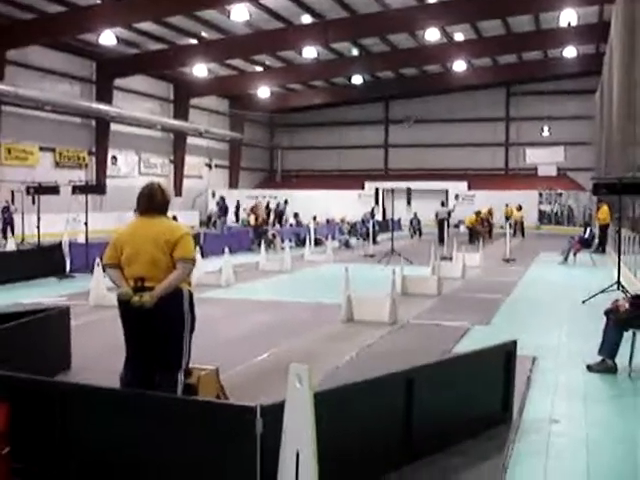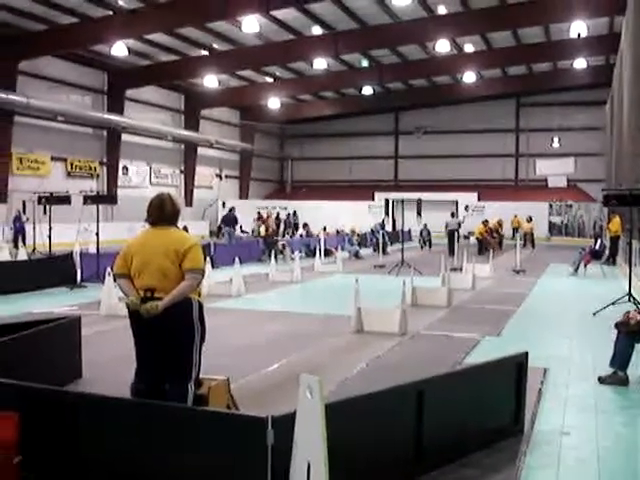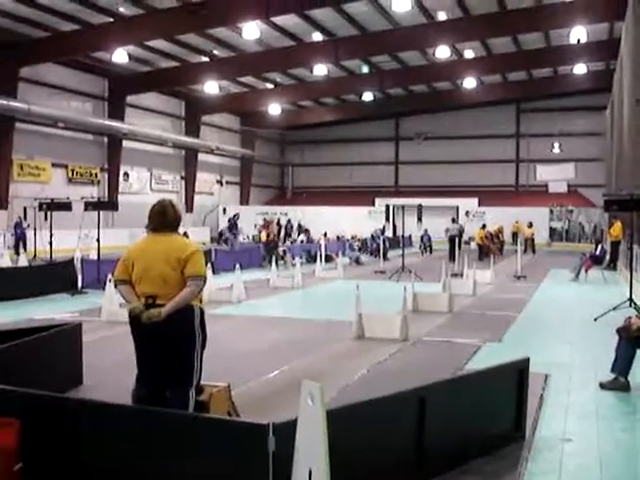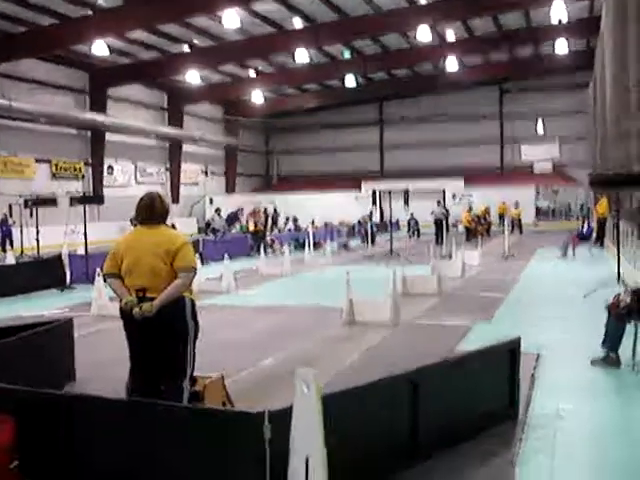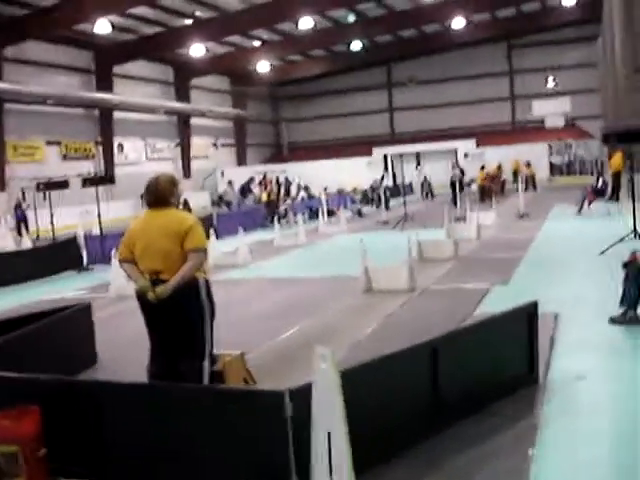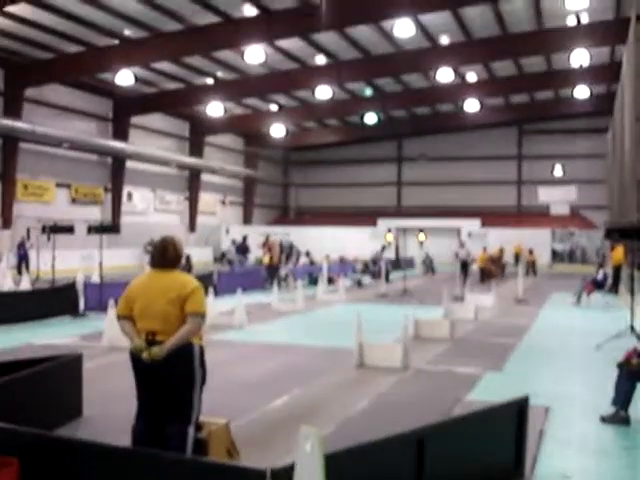
dt=0.7s
person 1, frame 1
left shoulder: (124, 232)
right shoulder: (177, 231)
left elbow: (110, 265)
right elbow: (184, 268)
left wrist: (124, 287)
right wrist: (156, 293)
left hip: (132, 303)
right hip: (169, 301)
left knee: (136, 360)
right knee: (171, 364)
person 1, frame 2
left shoulder: (134, 242)
right shoulder: (186, 242)
left elbow: (120, 274)
right elbow: (193, 279)
left wrist: (133, 297)
right wrist: (164, 303)
left hip: (142, 312)
right hip: (179, 312)
left knee: (146, 371)
right knee: (181, 374)
person 1, frame 3
left shoulder: (135, 248)
right shoulder: (188, 248)
left elbow: (121, 280)
right elbow: (195, 286)
left wrist: (135, 303)
right wrist: (166, 310)
left hip: (143, 319)
right hip: (180, 318)
left knee: (147, 377)
right knee: (182, 380)
person 1, frame 4
left shoulder: (123, 242)
right shoulder: (176, 240)
left elbow: (110, 274)
right elbow: (185, 277)
left wrist: (126, 298)
right wrist: (157, 303)
left hip: (134, 312)
right hip: (171, 310)
left knee: (140, 369)
right knee: (176, 372)
person 1, frame 5
left shoulder: (135, 226)
right shoulder: (186, 221)
left elbow: (125, 260)
right elbow: (197, 258)
left wrist: (141, 282)
right wrist: (171, 285)
left hip: (150, 294)
right hip: (186, 291)
left knee: (161, 350)
right knee: (195, 350)
person 1, frame 6
left shoulder: (136, 283)
right shoulder: (189, 284)
left elbow: (123, 317)
right elbow: (194, 323)
left wrist: (136, 340)
right wrist: (167, 347)
left hip: (143, 355)
right hip: (181, 355)
left knee: (147, 411)
right knee: (181, 415)
